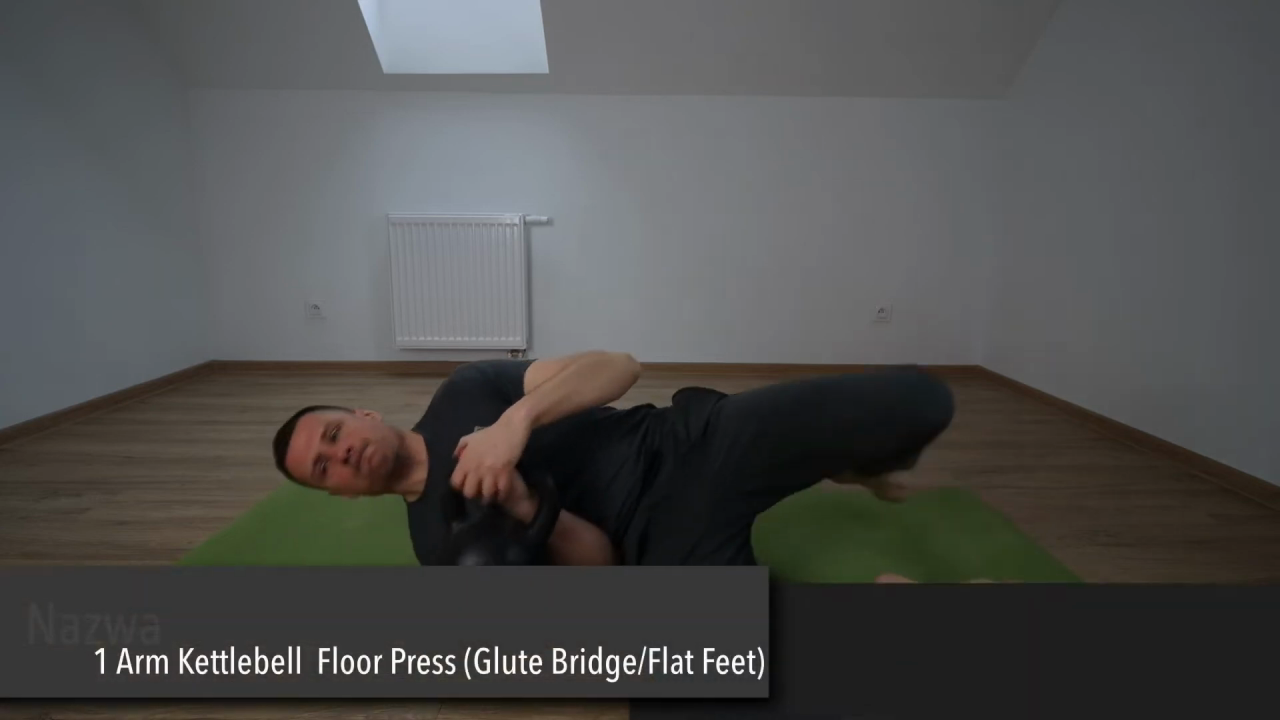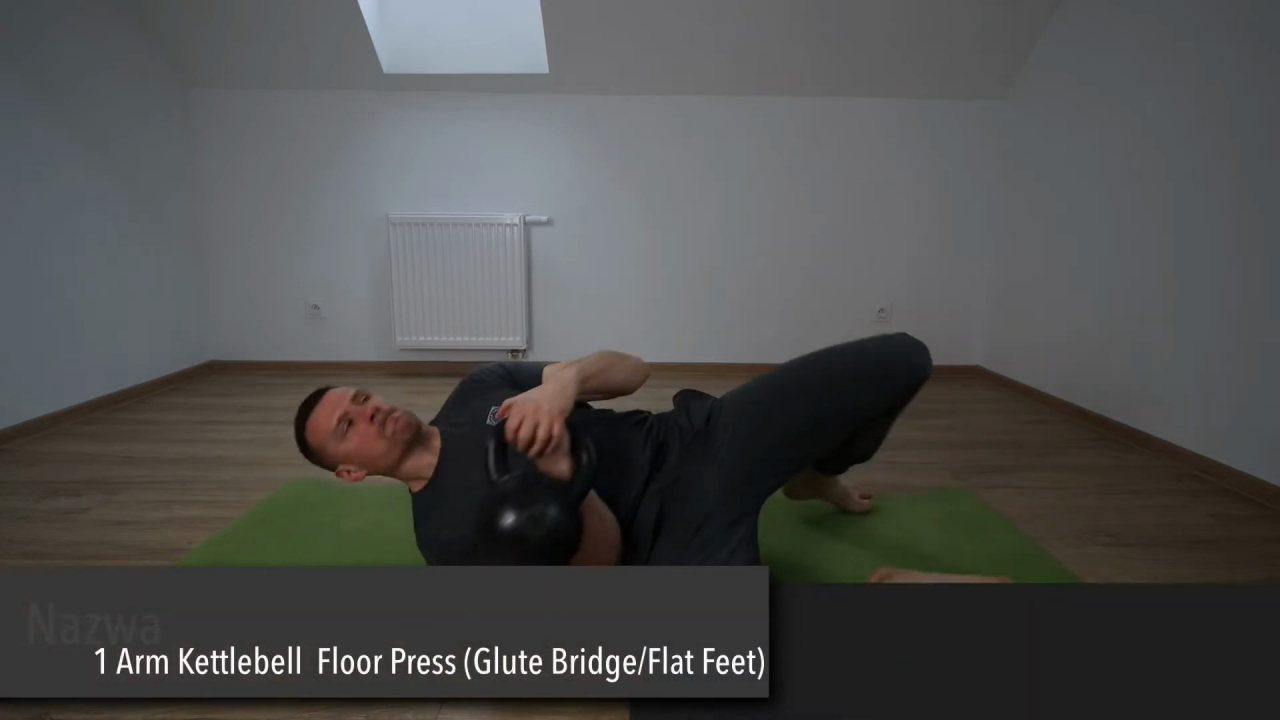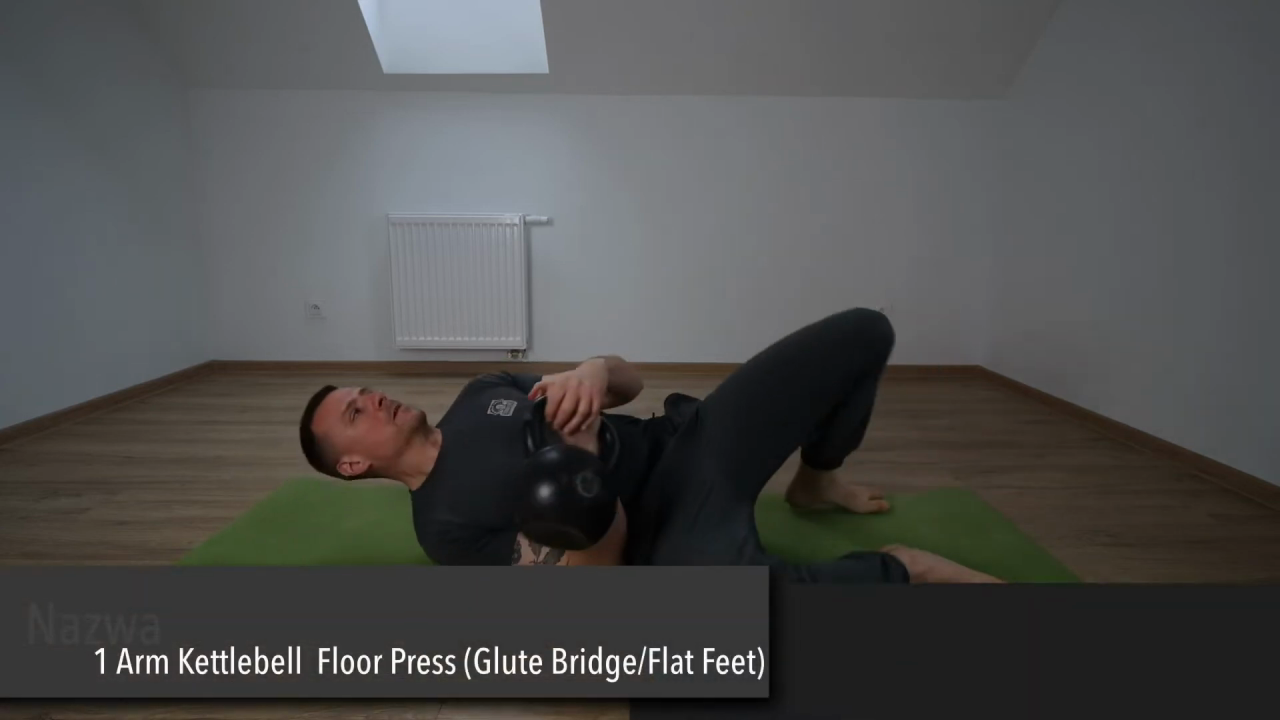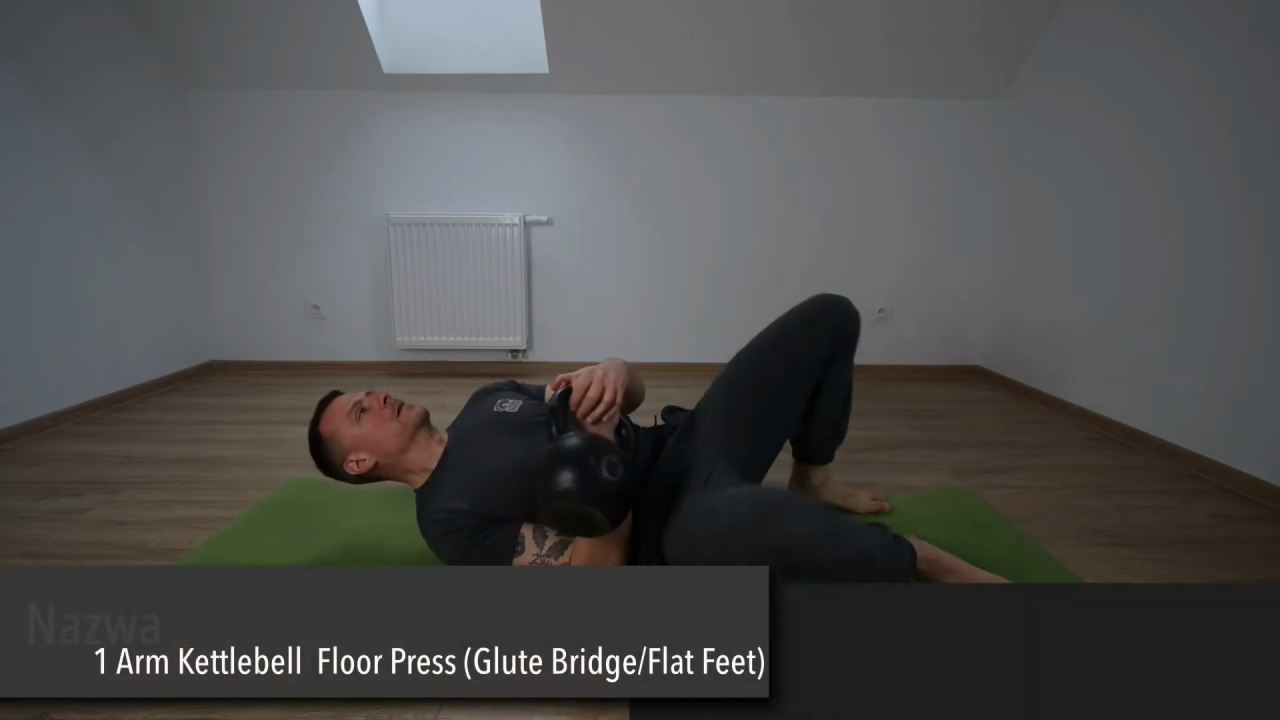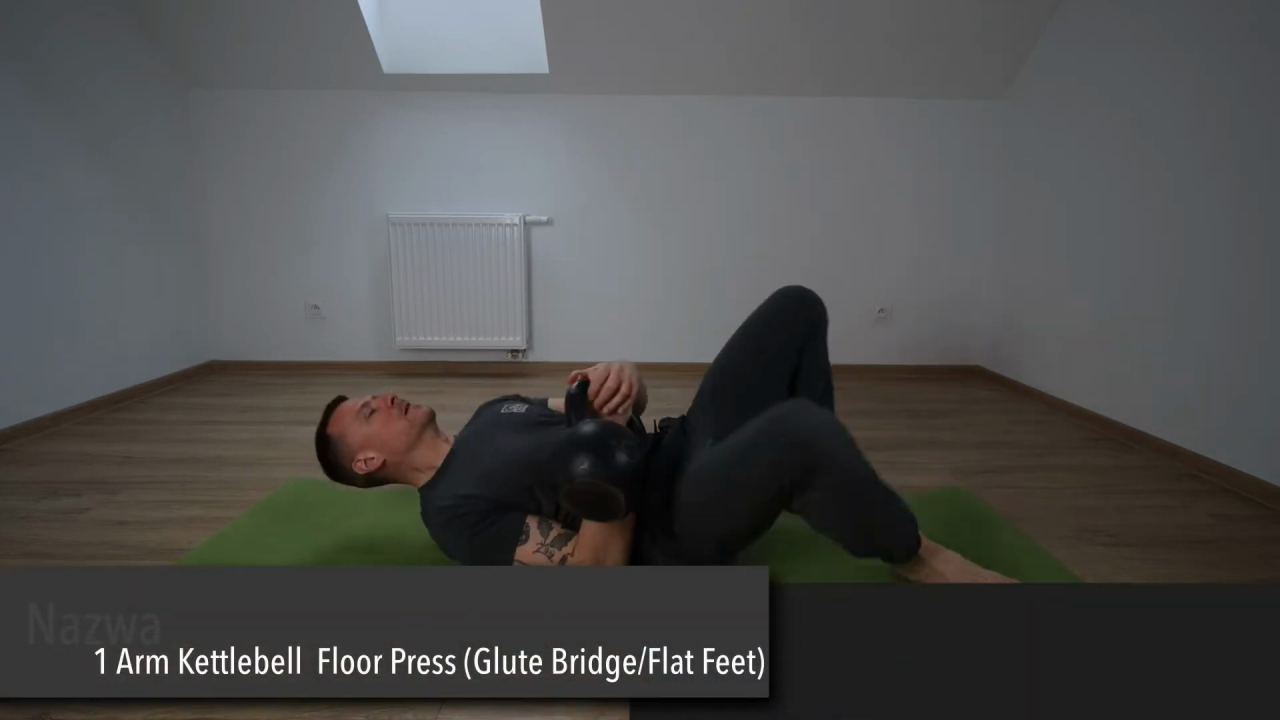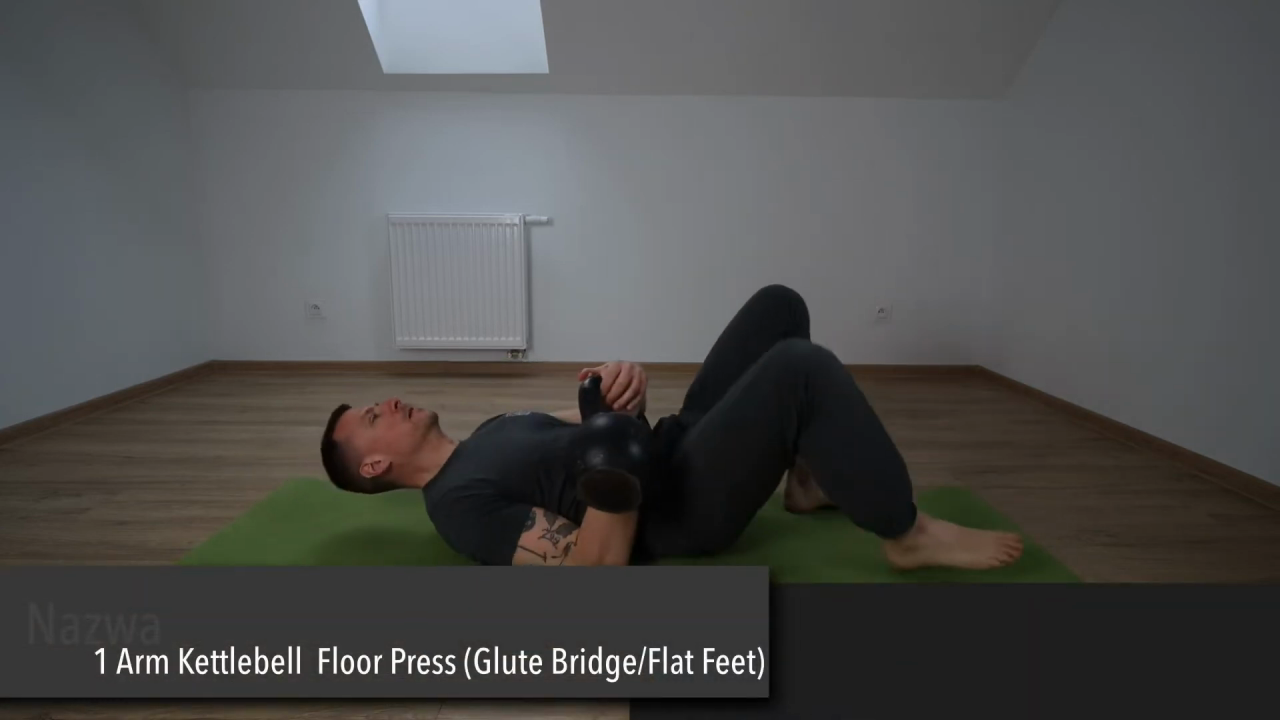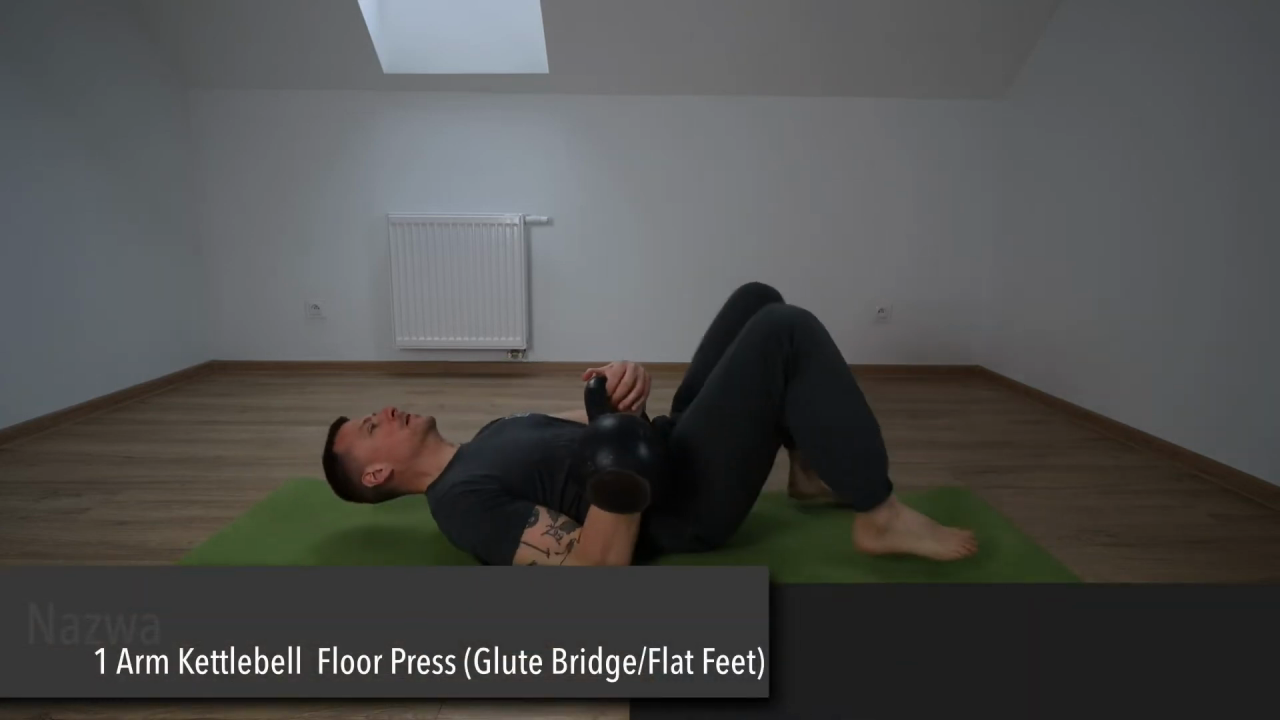
dt=0.2s
person 1, frame 1
left shoulder: (462, 398)
right shoulder: (439, 538)
left elbow: (619, 367)
right elbow: (596, 562)
left wrist: (517, 420)
right wrist: (521, 513)
left hip: (702, 442)
right hip: (673, 542)
left knee: (915, 400)
left ankle: (865, 464)
person 1, frame 2
left shoulder: (479, 392)
right shoulder: (444, 531)
left elbow: (630, 369)
right elbow: (602, 560)
left wrist: (560, 385)
right wrist: (558, 480)
left hip: (701, 440)
right hip: (678, 538)
left knee: (900, 359)
left ankle: (813, 478)
right ankle: (896, 594)
person 1, frame 3
left shoulder: (483, 396)
right shoulder: (445, 523)
left elbow: (629, 377)
right elbow: (599, 565)
left wrist: (590, 373)
right wrist: (582, 461)
left hip: (694, 438)
right hip: (677, 526)
left knee: (864, 331)
left ankle: (815, 482)
right ankle: (899, 570)
person 1, frame 4
left shoulder: (486, 402)
right shoulder: (449, 516)
left elbow: (634, 391)
right elbow: (599, 572)
left wrist: (611, 373)
left hip: (690, 439)
right hip: (681, 519)
left knee: (830, 315)
right knee: (767, 527)
left ankle: (811, 480)
right ankle: (912, 559)
person 1, frame 5
left shoulder: (491, 414)
right shoulder: (454, 509)
left elbow: (633, 403)
right elbow: (601, 571)
left wrist: (619, 375)
left hip: (685, 442)
right hip: (684, 524)
left knee: (797, 306)
right knee: (801, 428)
left ankle: (822, 481)
right ankle: (915, 555)
person 1, frame 6
left shoulder: (492, 432)
right shoulder: (459, 501)
right elbow: (599, 569)
left wrist: (622, 379)
left hip: (677, 443)
right hip: (685, 505)
left knee: (778, 304)
right knee: (805, 367)
left ankle: (810, 479)
right ankle: (909, 535)
person 1, frame 7
left shoulder: (490, 437)
right shoulder: (463, 499)
left elbow: (594, 424)
right elbow: (600, 567)
left wrist: (623, 380)
left hip: (670, 445)
right hip: (688, 493)
left knee: (757, 301)
right knee: (787, 331)
left ankle: (814, 470)
right ankle: (879, 518)
